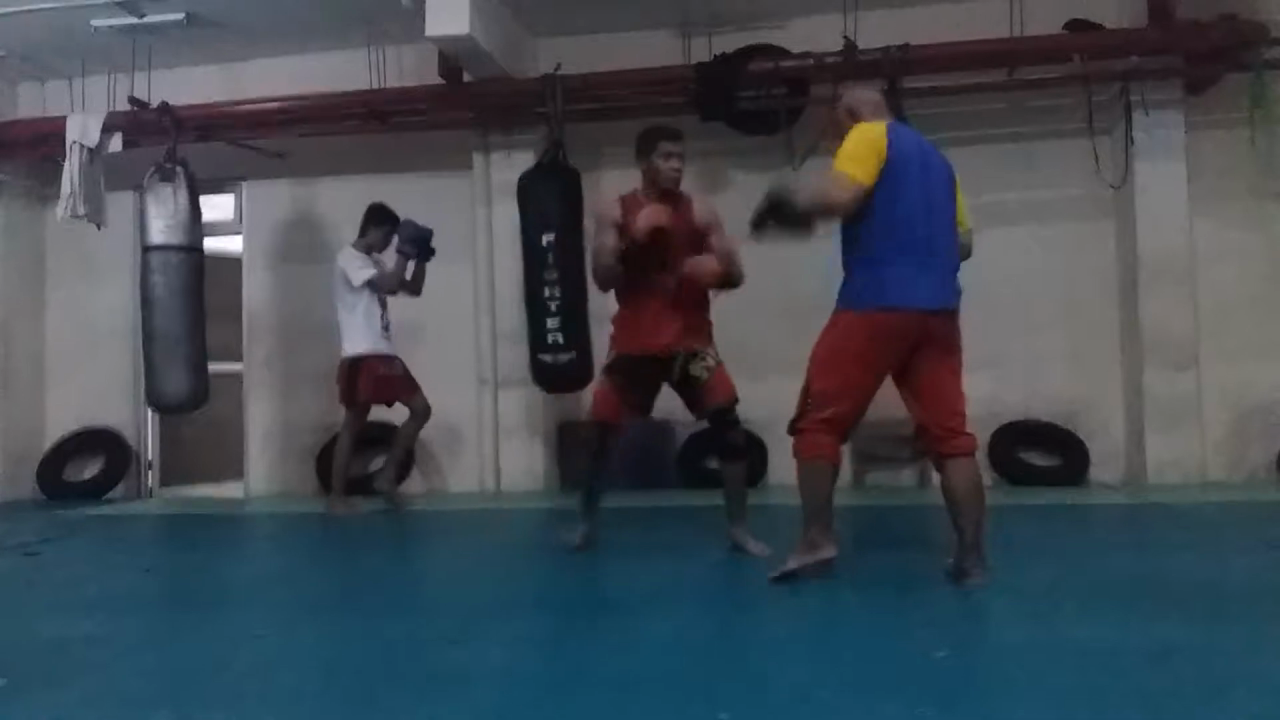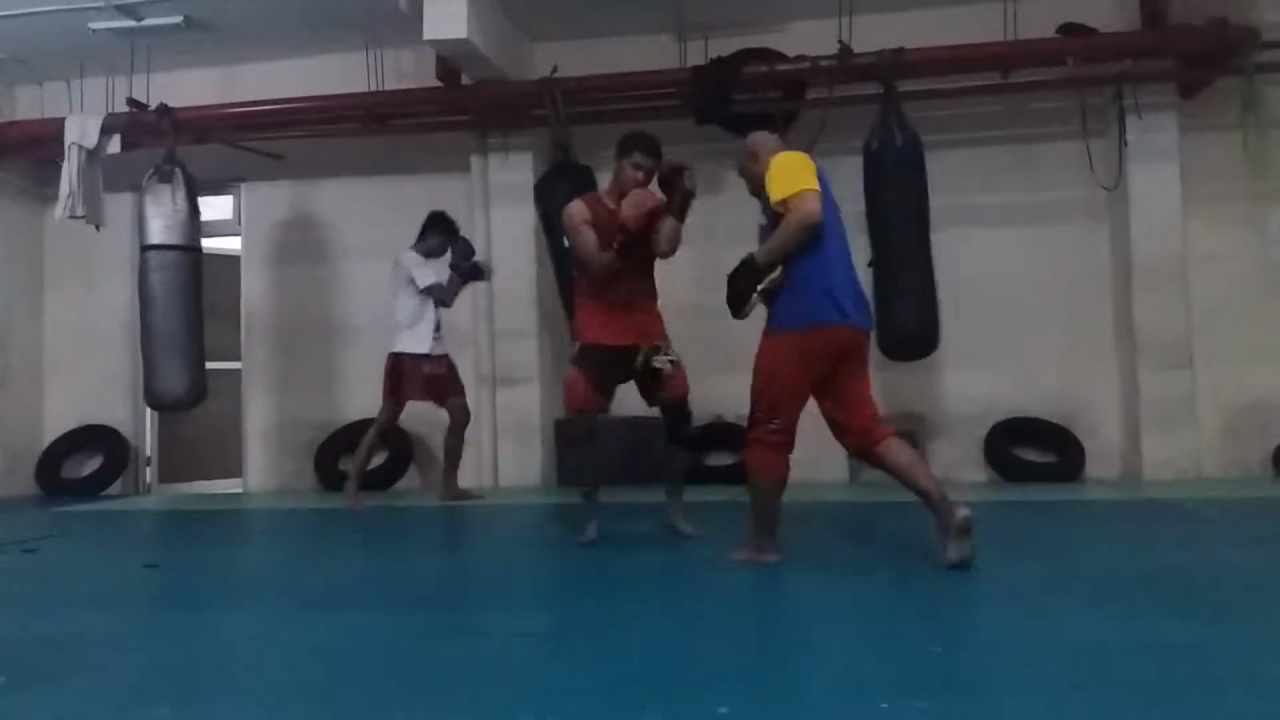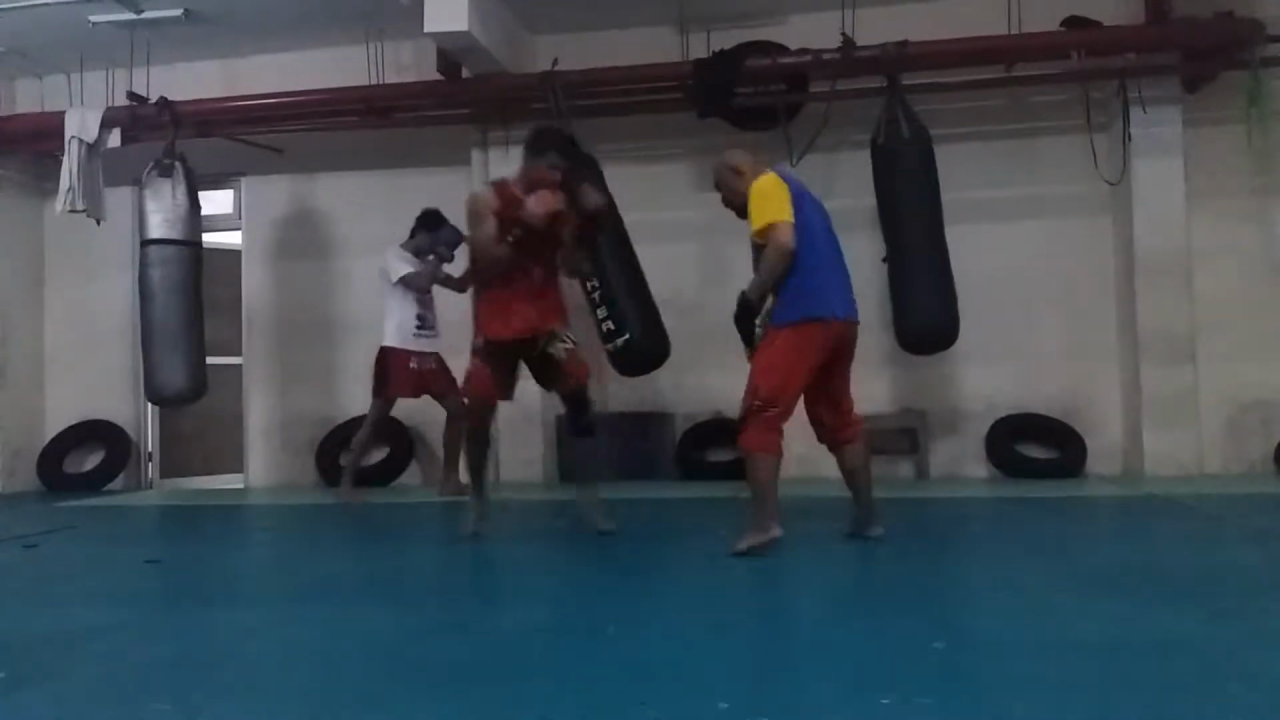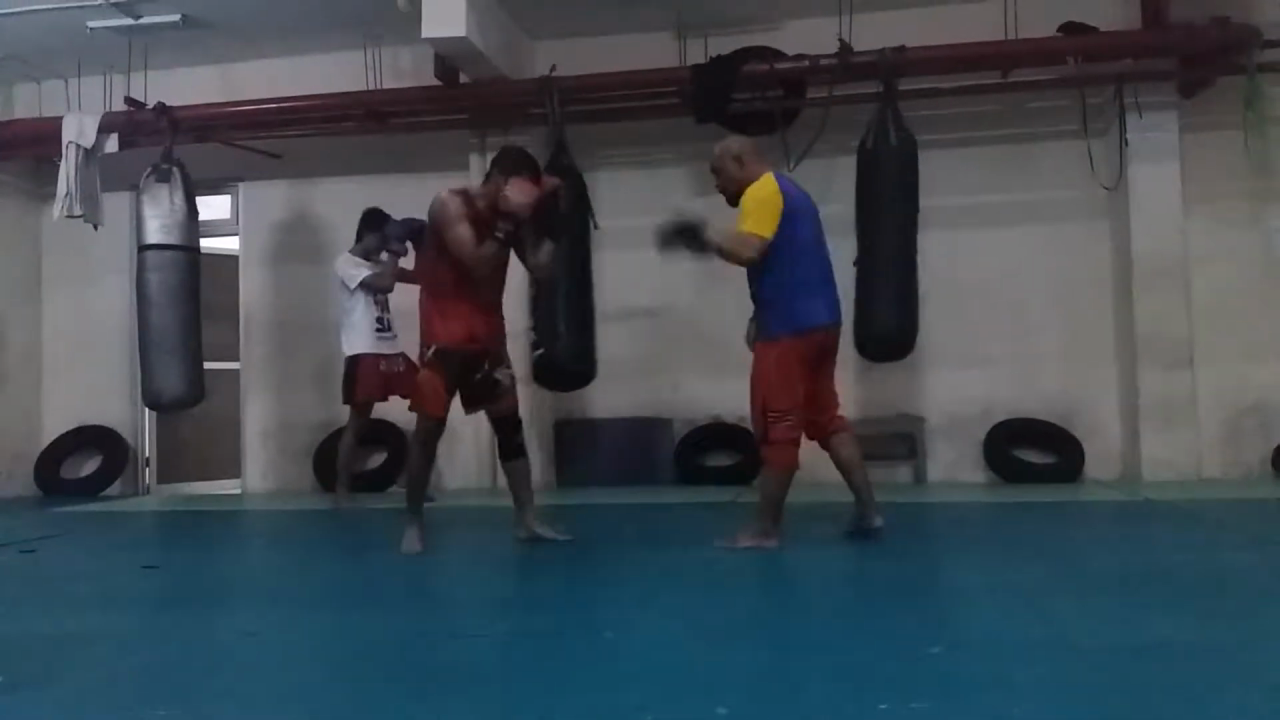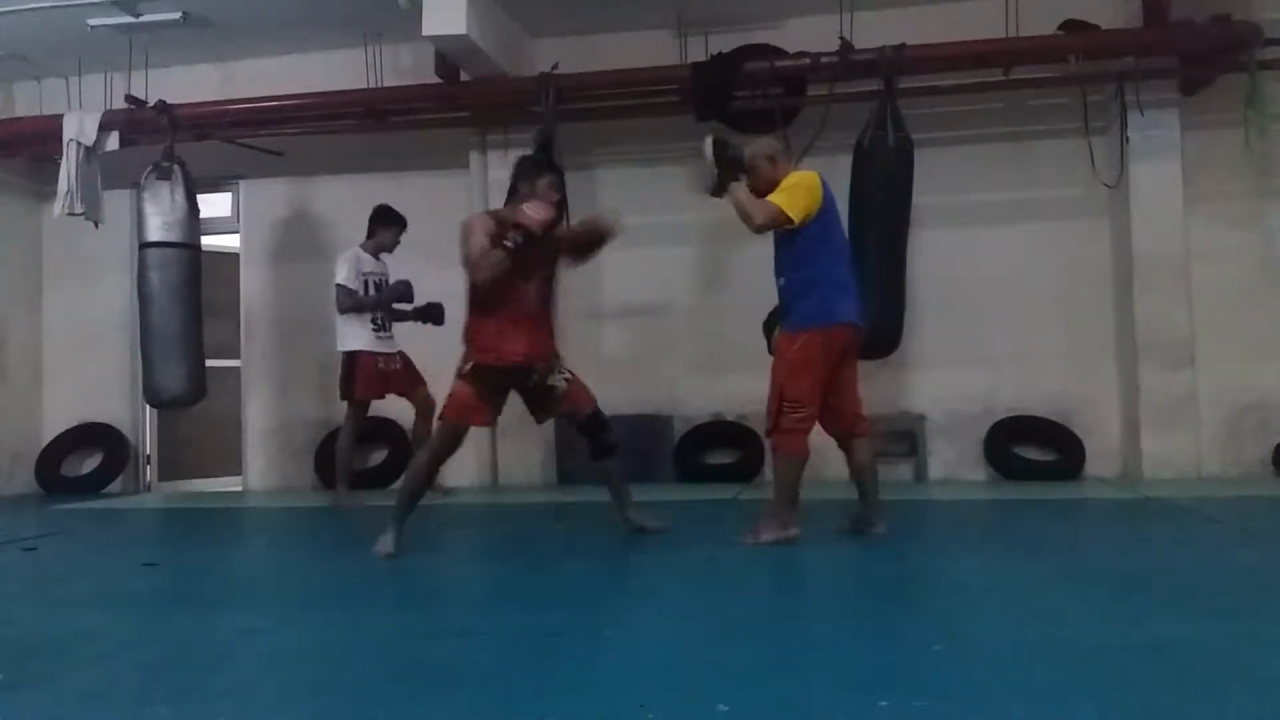
dt=0.5s
person 1, frame 1
left shoulder: (870, 135)
right shoulder: (935, 158)
left elbow: (840, 198)
right elbow: (963, 242)
left wrist: (787, 204)
left hip: (875, 305)
right hip: (938, 309)
left knee: (818, 421)
right knee: (950, 434)
left ankle: (816, 539)
right ankle: (971, 556)
person 1, frame 2
left shoulder: (787, 163)
right shoulder: (797, 175)
left elbow: (807, 213)
left wrist: (755, 262)
left hip: (802, 321)
right hip: (849, 321)
left knee: (768, 434)
right knee: (866, 430)
left ankle: (762, 542)
right ankle: (948, 512)
person 1, frame 3
left shoulder: (765, 186)
right shoulder: (797, 193)
left elbow: (783, 245)
left wrist: (750, 298)
right wrist: (763, 297)
left hip: (800, 320)
right hip: (839, 318)
left knee: (761, 418)
right knee: (840, 422)
left ankle: (764, 522)
right ankle: (867, 518)
person 1, frame 4
left shoulder: (763, 191)
right shoulder: (791, 192)
left elbow: (747, 250)
left wrist: (699, 237)
left hip: (788, 328)
right hip: (821, 321)
left knee: (778, 429)
right knee: (826, 419)
left ankle: (765, 528)
right ankle: (866, 510)
person 1, frame 5
left shoulder: (804, 182)
right shoulder: (796, 192)
left elbow: (759, 219)
left wrist: (731, 180)
left hip: (814, 323)
right hip: (839, 321)
left knee: (788, 419)
right knee: (848, 420)
left ankle: (782, 517)
right ankle: (871, 513)
person 2, frame 1
left shoulder: (697, 211)
right shoulder: (614, 211)
left elbow: (734, 272)
right elbow: (602, 278)
left wrist: (717, 273)
right wrist: (634, 245)
left hip: (689, 338)
right hip: (635, 340)
left knee: (728, 423)
right knee: (602, 428)
left ankle: (739, 527)
right ankle: (588, 519)
person 2, frame 2
left shoulder: (653, 210)
right shoulder: (579, 211)
left elbow: (664, 248)
right elbow: (598, 270)
left wrist: (679, 201)
right wrist: (627, 234)
left hip: (645, 331)
right hip: (598, 334)
left knee: (678, 413)
right knee: (585, 422)
left ankle: (675, 508)
right ankle: (591, 513)
person 2, frame 3
left shoulder: (558, 204)
right shoulder: (488, 198)
left elbow: (574, 267)
right elbow: (485, 265)
left wrist: (588, 220)
right wrist: (522, 232)
left hip: (548, 319)
right hip: (499, 324)
left knee: (579, 403)
right knee: (479, 413)
left ankle: (588, 494)
right ankle: (478, 501)
person 2, frame 4
left shoulder: (510, 215)
right shoulder: (449, 205)
left elbow: (542, 266)
right elbow: (476, 265)
right wrist: (508, 222)
left hip: (488, 337)
right hip: (445, 339)
left knee: (509, 426)
right knee: (429, 428)
left ankle: (527, 520)
right ankle: (414, 521)
person 2, frame 5
left shoulder: (547, 228)
right shoulder: (482, 226)
right elbow: (482, 276)
left wrist: (594, 232)
right wrist: (519, 235)
left hip: (538, 355)
right hip: (488, 356)
left knee: (596, 425)
right knee: (444, 442)
left ankle: (627, 510)
right ankle: (394, 528)
person 3, frame 1
left shoulder: (374, 263)
right shoulder: (349, 258)
left elbow: (413, 289)
right elbow: (390, 286)
left wrist: (420, 257)
right wrist: (404, 252)
left hip: (385, 354)
right hip: (361, 355)
left knee: (421, 408)
right knee: (353, 424)
left ankle: (387, 477)
right ankle: (337, 496)
person 3, frame 2
left shoulder: (420, 263)
right shoulder: (413, 261)
left elbow: (441, 296)
right elbow: (445, 298)
left wrist: (466, 273)
right wrist: (461, 267)
left hip: (434, 353)
right hip: (411, 354)
left knee: (460, 414)
right knee: (387, 419)
left ankle: (450, 484)
right ankle: (353, 484)
person 3, frame 3
left shoulder: (426, 263)
right shoulder: (394, 257)
left elbow: (459, 285)
right elbow: (421, 284)
right wrist: (441, 258)
left hip: (427, 352)
right hip: (398, 350)
left knee: (458, 408)
right knee: (376, 417)
left ankle: (450, 479)
right ankle: (346, 482)
person 3, frame 4
left shoulder: (378, 264)
right shoulder: (346, 263)
right elbow: (385, 284)
right wrist: (394, 252)
left hip: (392, 351)
right hip: (364, 354)
right knee: (358, 422)
right ankle: (342, 491)
person 3, frame 5
left shoulder: (381, 265)
right shoulder: (350, 259)
right elbow: (343, 304)
left wrist: (417, 313)
right wrist: (384, 297)
left hip: (389, 350)
right hip: (361, 351)
left knee: (425, 402)
right knee: (355, 418)
right ankle: (342, 489)
